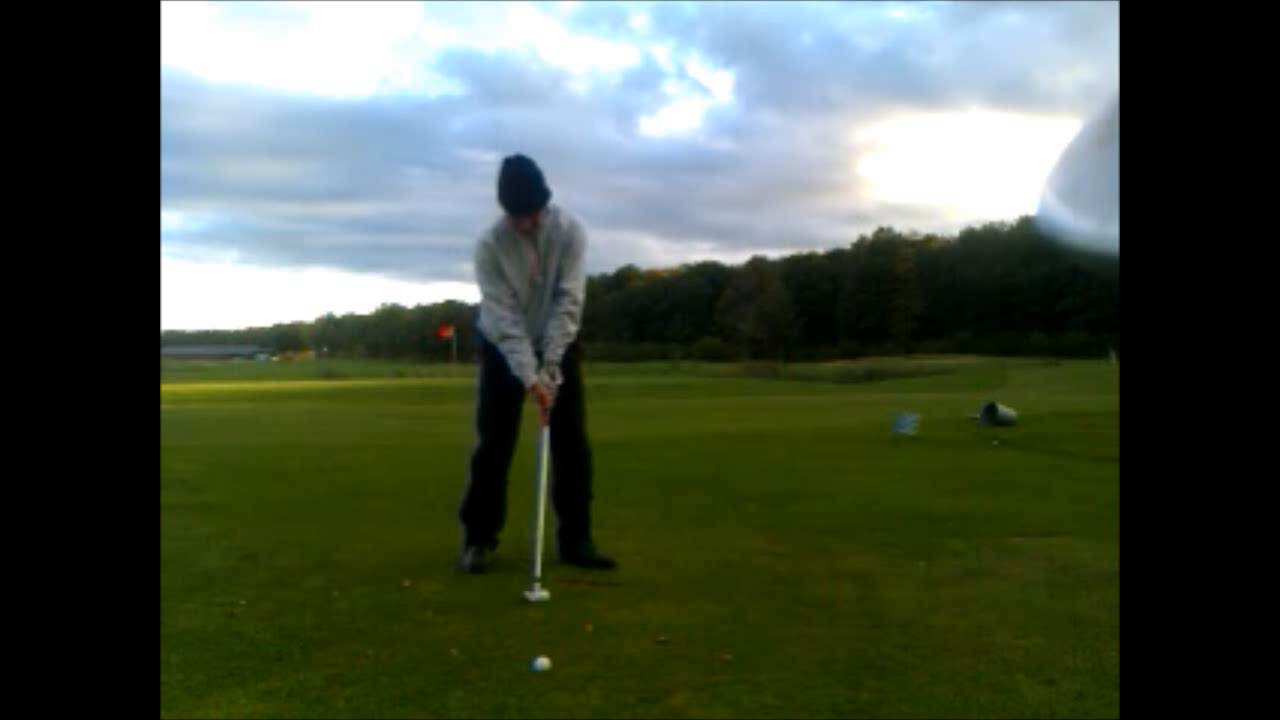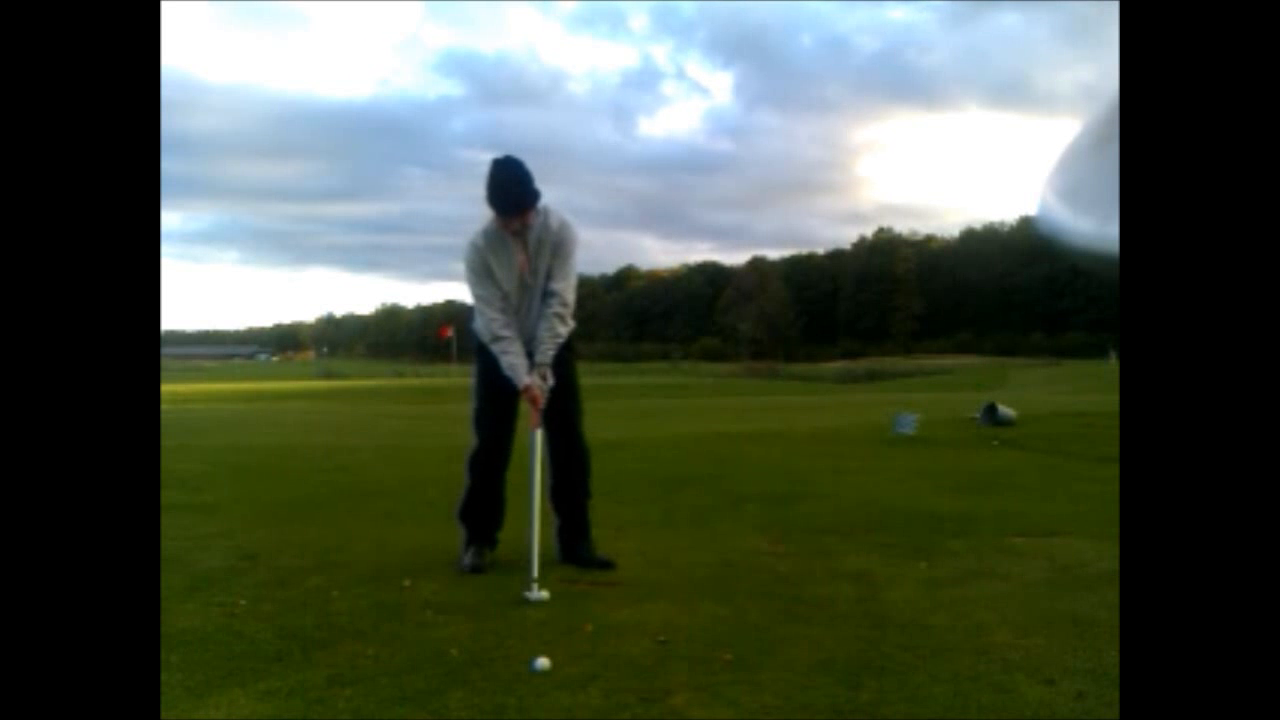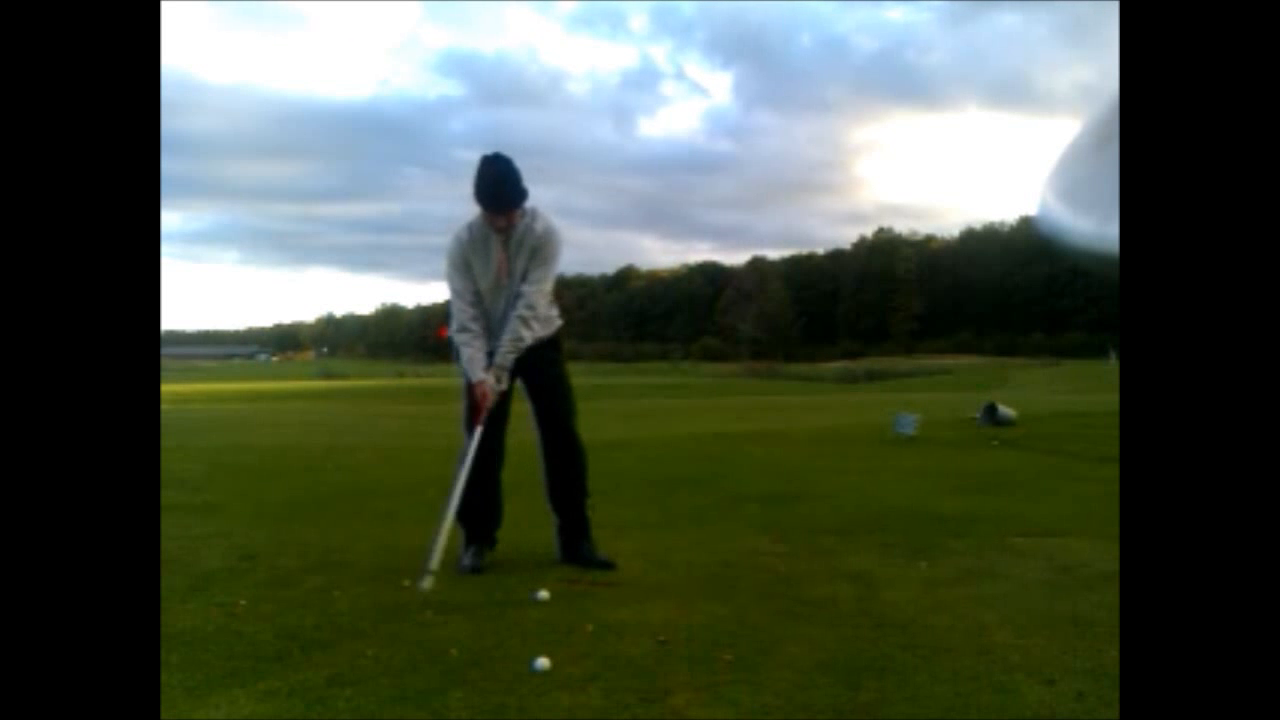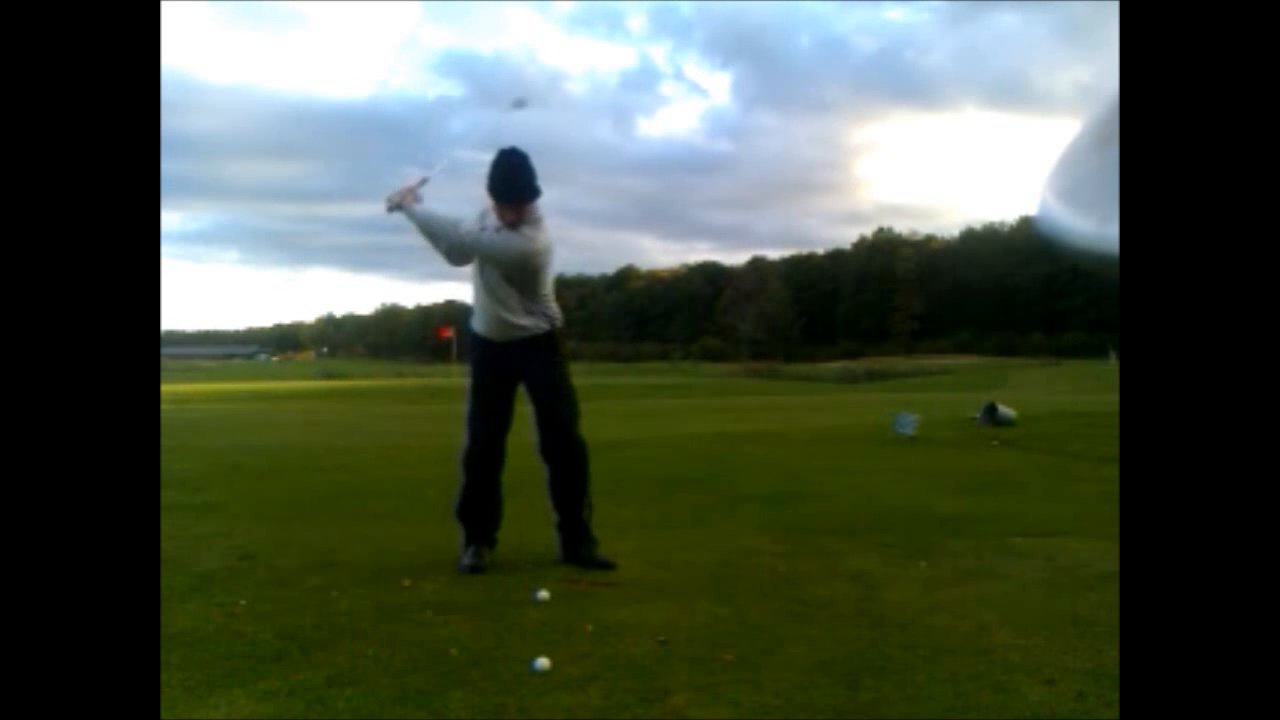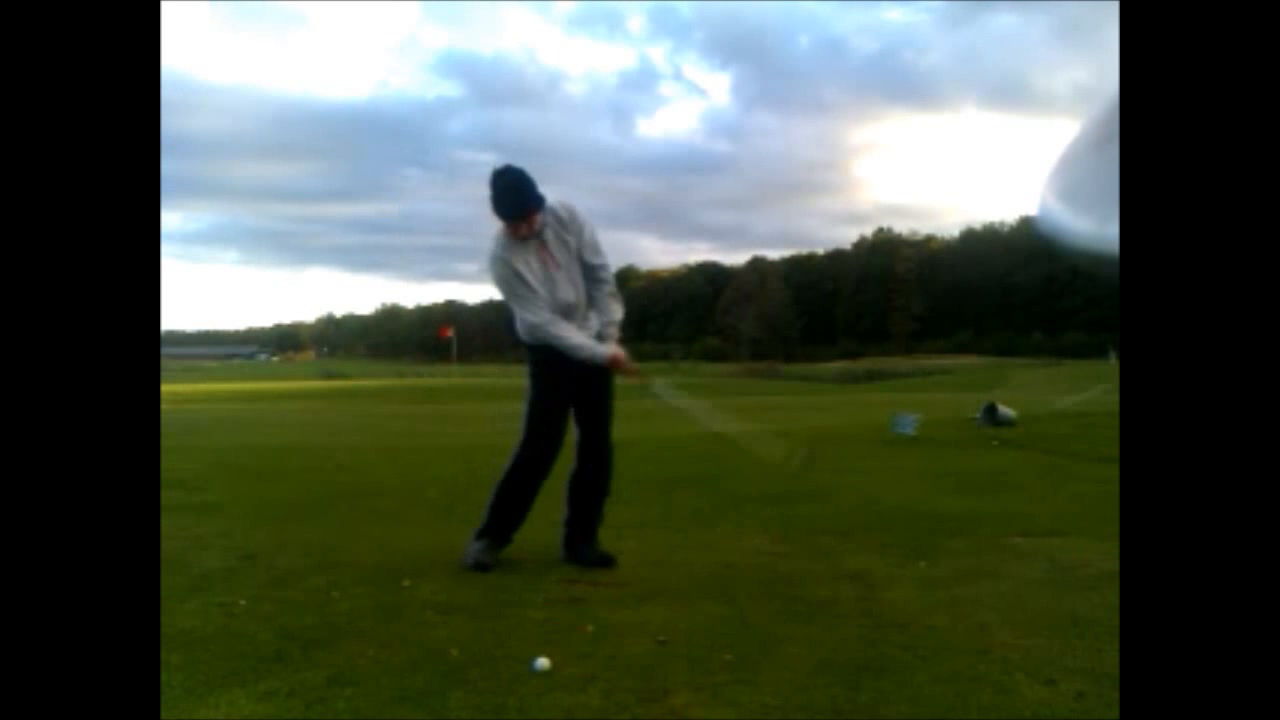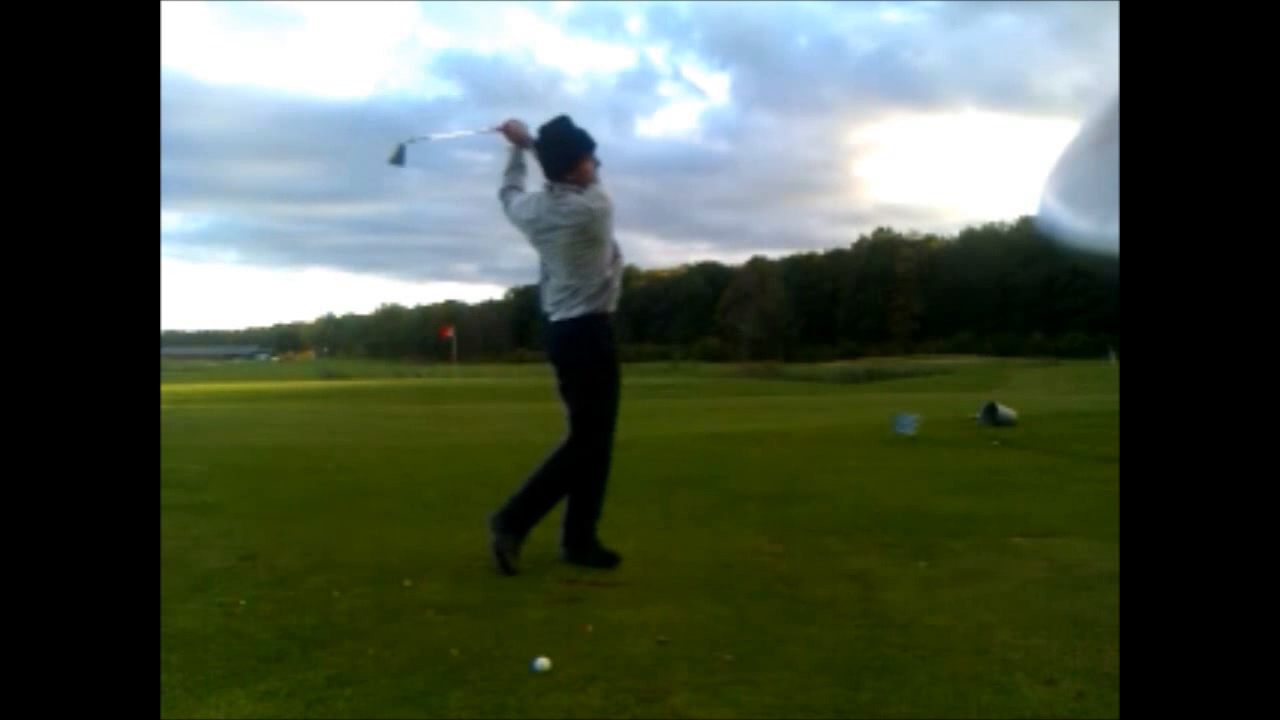
dt=0.4s
person 1, frame 1
left shoulder: (570, 231)
right shoulder: (489, 245)
left elbow: (568, 301)
right elbow: (504, 318)
left wrist: (551, 367)
right wrist: (530, 377)
left hip: (558, 345)
right hip: (503, 348)
left knee: (572, 443)
right knee: (494, 444)
left ankle: (575, 539)
right ankle: (479, 538)
person 1, frame 2
left shoulder: (560, 231)
right shoulder: (480, 248)
left elbow: (559, 303)
right elbow: (496, 321)
left wrist: (542, 368)
right wrist: (522, 378)
left hip: (552, 346)
right hip: (496, 350)
left knee: (570, 443)
right knee: (491, 445)
left ankle: (575, 539)
right ankle: (479, 538)
person 1, frame 3
left shoulder: (544, 234)
right shoulder: (464, 242)
left elbow: (529, 308)
right elbow: (466, 314)
left wrist: (502, 370)
right wrist: (479, 374)
left hip: (540, 345)
right hip: (484, 350)
left knee: (563, 441)
right knee: (483, 444)
left ankle: (576, 539)
right ankle: (478, 538)
person 1, frame 4
left shoulder: (528, 244)
right shoulder: (493, 219)
left elbow: (460, 235)
right elbow: (458, 250)
left wrist: (410, 205)
right wrist: (415, 205)
left hip: (538, 344)
right hip: (490, 345)
left knee: (564, 441)
right knee: (483, 445)
left ankle: (576, 539)
right ankle: (477, 538)
person 1, frame 5
left shoulder: (566, 216)
right shoulder: (503, 257)
left elbow: (601, 273)
right elbow: (541, 321)
left wrist: (610, 334)
right wrist: (598, 352)
left hip: (595, 341)
right hip: (552, 354)
left knee: (597, 446)
right knee: (539, 446)
left ankle: (581, 539)
right ankle: (492, 533)
person 1, frame 6
left shoulder: (531, 208)
right shoulder: (594, 207)
left elbow: (509, 193)
right elbow: (583, 186)
left wrist: (520, 150)
right wrist: (531, 142)
left hip: (563, 330)
right hip: (589, 332)
left knee: (593, 438)
right knee: (587, 440)
left ankle: (580, 538)
right ankle: (512, 520)
